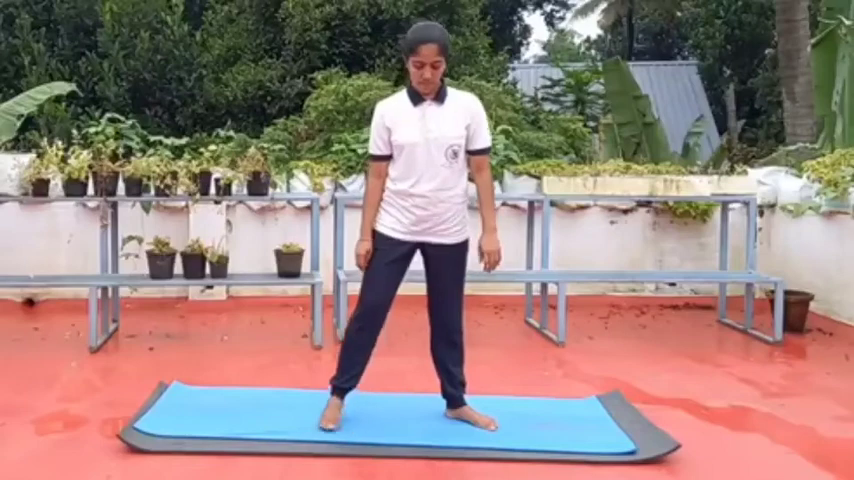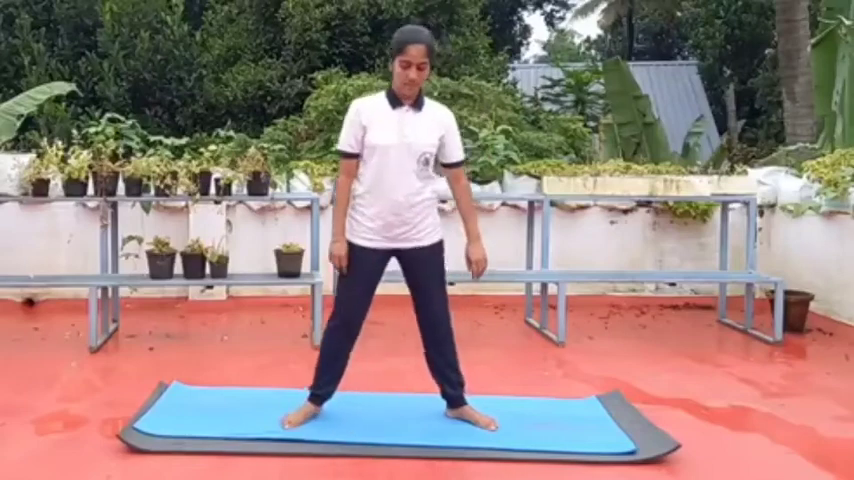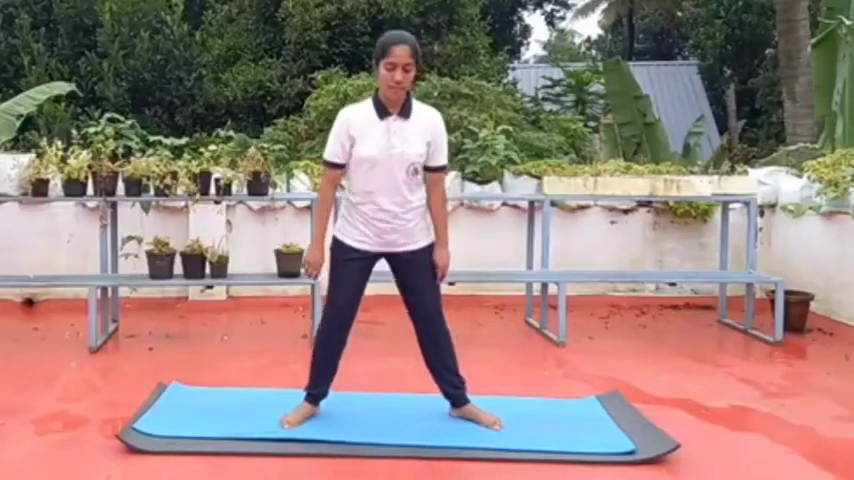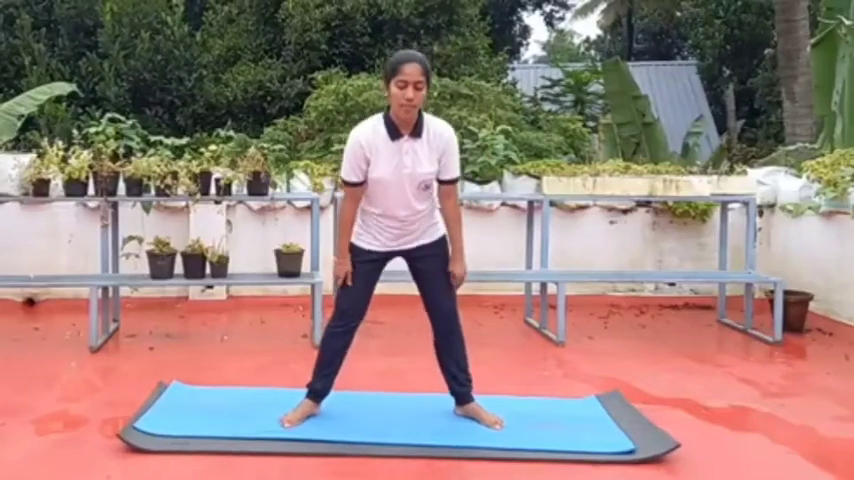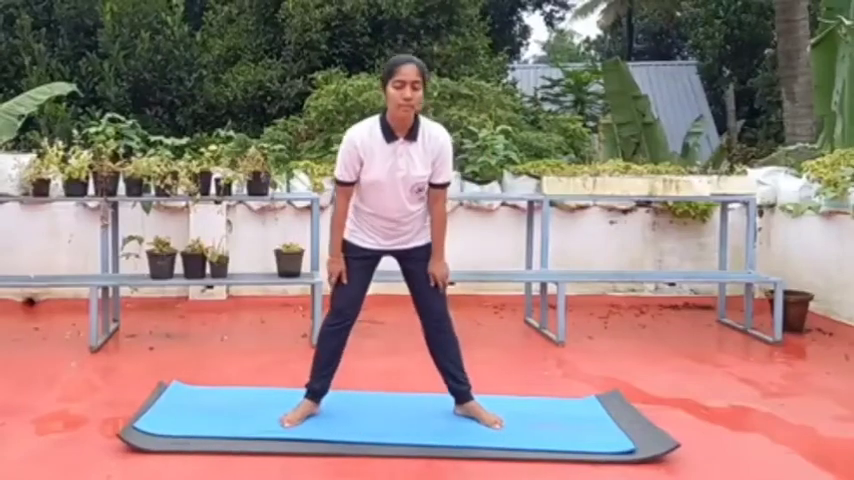
dt=0.3s
person 1, frame 1
left shoulder: (468, 106)
right shoulder: (388, 110)
left elbow: (481, 171)
right elbow: (376, 176)
left wrist: (490, 231)
right wrist: (365, 235)
left hip: (449, 233)
right hip: (395, 229)
left knee: (447, 318)
right knee: (369, 310)
left ankle: (456, 401)
right ankle: (339, 394)
person 1, frame 2
left shoulder: (441, 118)
right shoulder: (363, 110)
left elbow: (458, 181)
right elbow: (346, 176)
left wrist: (475, 240)
right wrist: (337, 236)
left hip: (422, 238)
right hip: (366, 237)
left knee: (437, 321)
right knee: (345, 320)
left ankle: (457, 402)
right ankle: (316, 400)
person 1, frame 3
left shoulder: (430, 120)
right shoulder: (350, 118)
left elbow: (435, 186)
right elbow: (329, 183)
left wrist: (442, 245)
right wrist: (317, 243)
left hip: (412, 241)
right hip: (356, 240)
left knee: (431, 320)
right knee: (336, 320)
left ankle: (460, 401)
right ankle: (312, 400)
person 1, frame 4
left shoulder: (442, 135)
right shoulder: (363, 136)
left elbow: (449, 198)
right elbow: (350, 199)
left wrist: (458, 254)
right wrist: (342, 255)
left hip: (426, 240)
right hip: (370, 242)
left knee: (446, 317)
right knee: (346, 317)
left ankle: (465, 400)
right ankle: (313, 398)
person 1, frame 5
left shoulder: (437, 139)
right shoulder: (358, 137)
left elbow: (437, 202)
right elbow: (342, 198)
left wrist: (438, 257)
right wrist: (335, 254)
left hip: (416, 241)
right hip: (362, 240)
left knee: (437, 318)
right knee: (340, 317)
left ankle: (464, 399)
right ankle: (312, 399)
